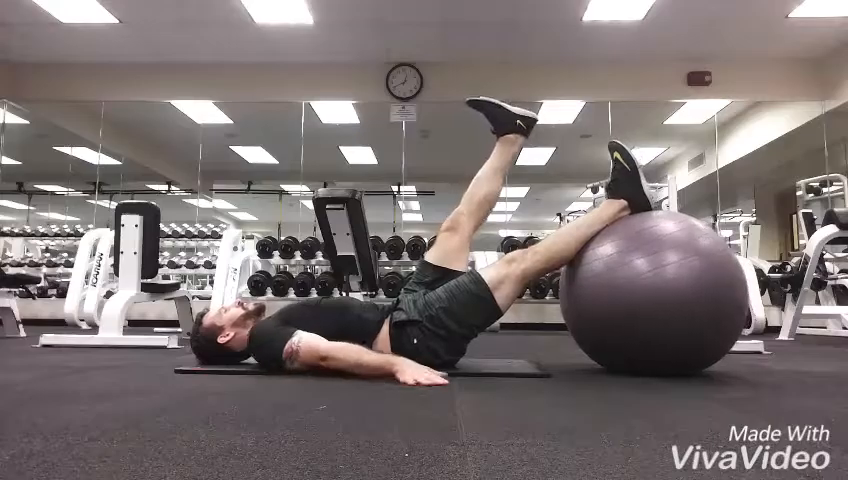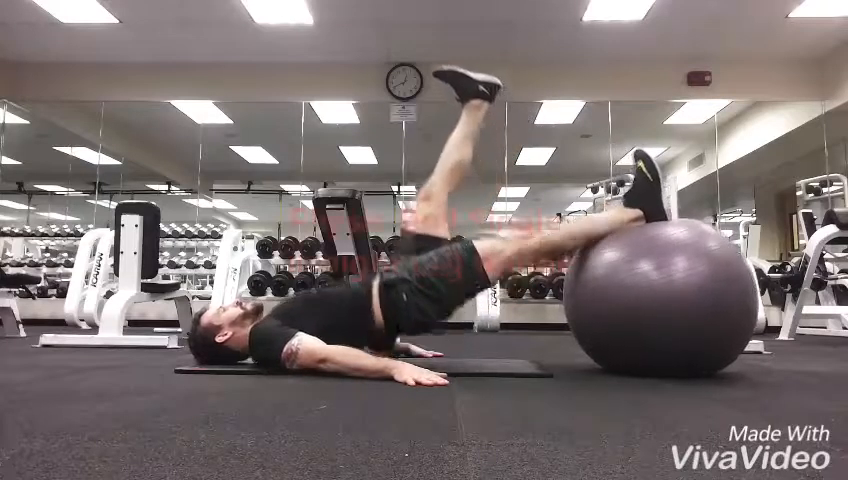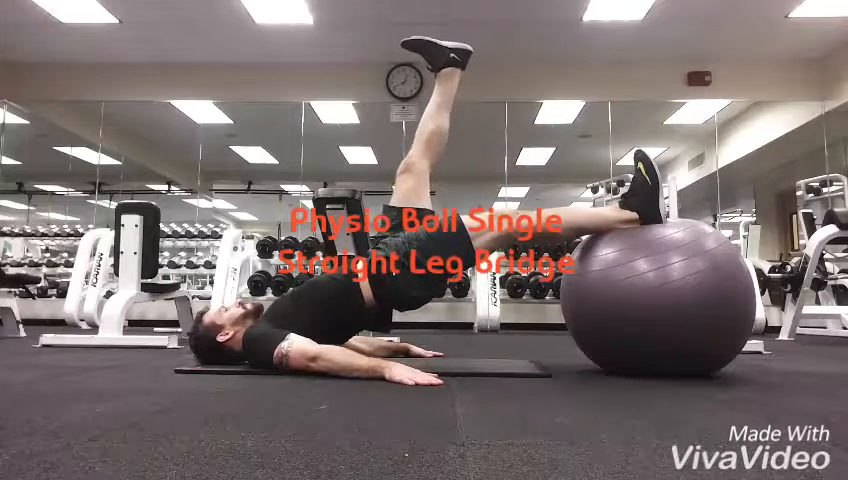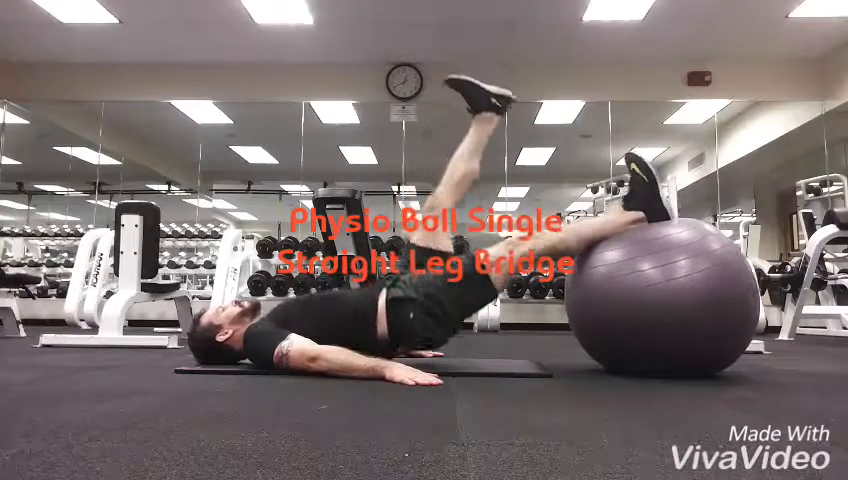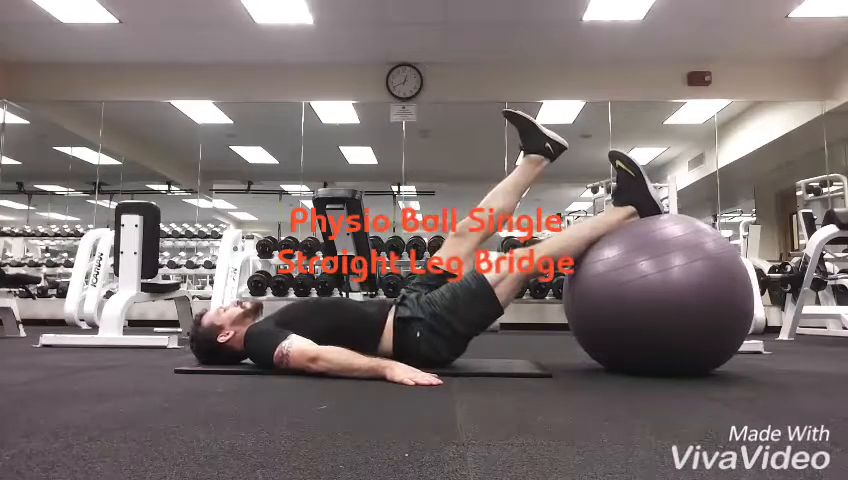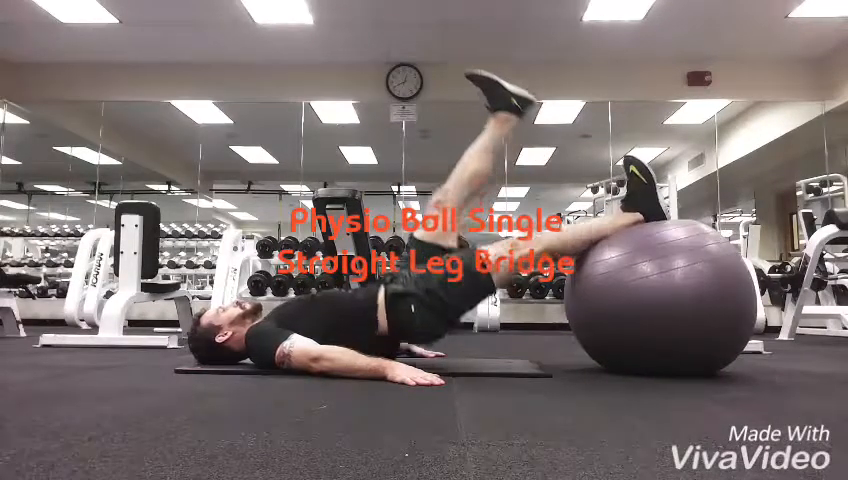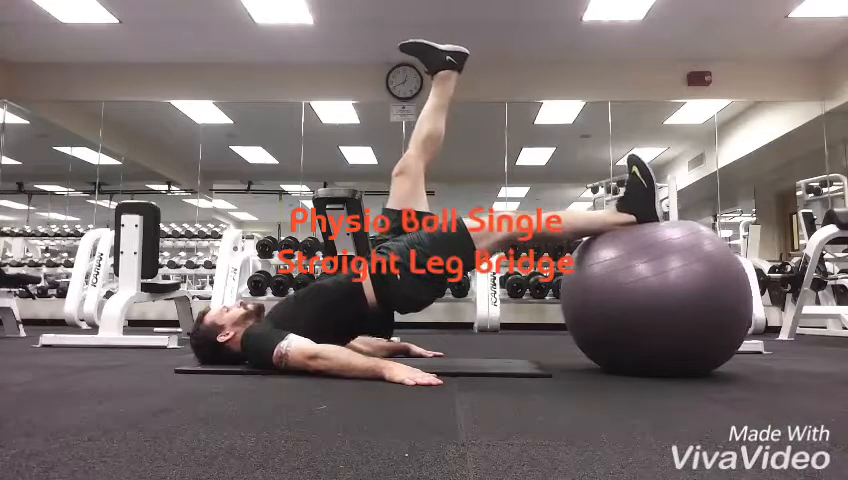
dt=0.7s
person 1, frame 1
left shoulder: (277, 326)
right shoulder: (265, 340)
right elbow: (325, 353)
right wrist: (397, 364)
left hip: (403, 312)
right hip: (414, 335)
left knee: (457, 225)
right knee: (519, 262)
left ankle: (510, 136)
right ankle: (620, 203)
person 1, frame 2
left shoulder: (273, 326)
right shoulder: (264, 339)
right elbow: (321, 356)
right wrist: (394, 368)
left hip: (397, 288)
right hip: (403, 294)
left knee: (433, 197)
right knee: (517, 243)
left ankle: (475, 101)
right ankle: (635, 212)
person 1, frame 3
left shoulder: (270, 325)
right shoulder: (259, 341)
left elbow: (338, 339)
right elbow: (313, 356)
right wrist: (388, 368)
left hip: (387, 262)
right hip: (396, 273)
left knee: (413, 168)
right knee: (508, 224)
left ankle: (447, 72)
right ankle: (630, 214)
person 1, frame 4
left shoulder: (272, 323)
right shoulder: (259, 340)
right elbow: (314, 356)
right wrist: (386, 367)
left hip: (402, 297)
right hip: (413, 314)
left knee: (440, 206)
right knee: (520, 245)
left ankle: (485, 116)
right ankle: (637, 214)
person 1, frame 5
left shoulder: (274, 326)
right shoulder: (261, 339)
right elbow: (315, 358)
right wrist: (388, 366)
left hip: (407, 309)
right hip: (420, 331)
left knee: (465, 234)
right knee: (521, 259)
left ankle: (536, 156)
right ankle: (629, 210)
person 1, frame 6
left shoulder: (271, 326)
right shoulder: (260, 341)
right elbow: (314, 357)
right wrist: (388, 367)
left hip: (402, 293)
right hip: (410, 305)
left knee: (445, 202)
right knee: (523, 246)
left ankle: (505, 112)
right ankle: (633, 216)
person 1, frame 7
left shoulder: (270, 327)
right shoulder: (258, 342)
left elbow: (342, 340)
right elbow: (312, 357)
right wrist: (388, 368)
left hip: (388, 263)
right hip: (398, 274)
left knee: (408, 168)
right knee: (512, 226)
left ankle: (444, 75)
right ankle: (626, 217)
